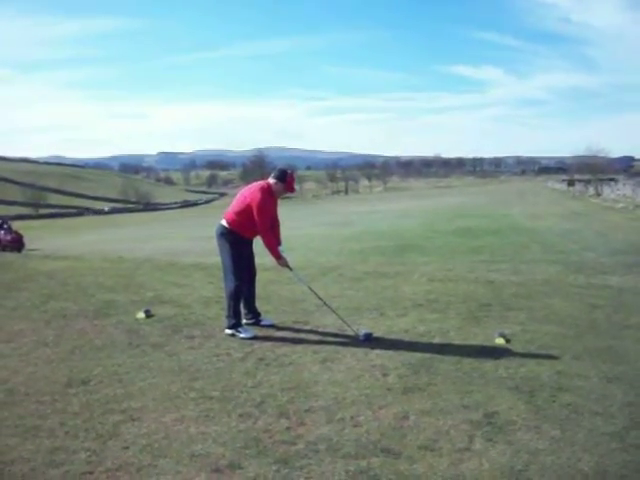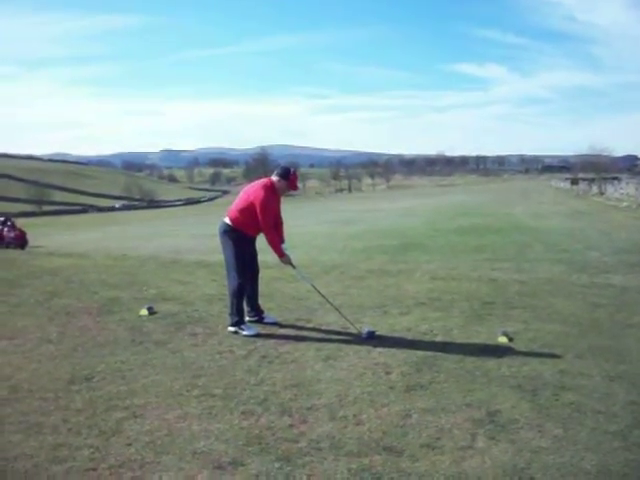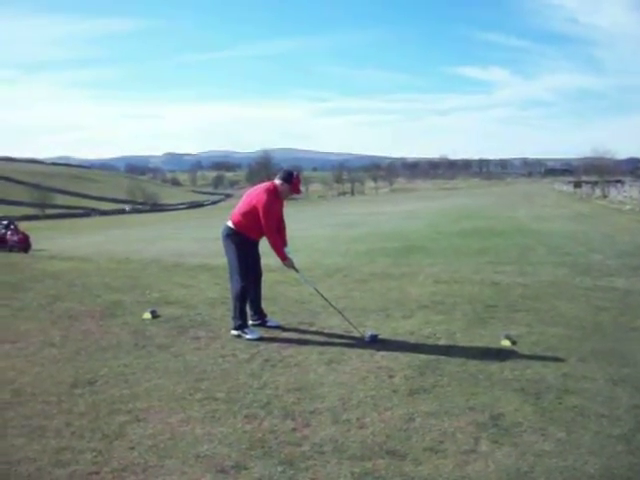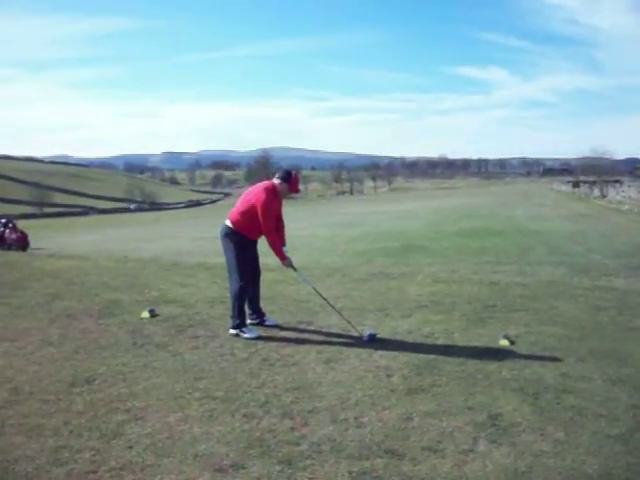
dt=0.2s
person 1, frame 1
left shoulder: (270, 194)
right shoulder: (260, 196)
left elbow: (274, 223)
right elbow: (264, 231)
left wrist: (279, 247)
right wrist: (278, 257)
left hip: (243, 236)
right hip: (230, 235)
left knee: (249, 276)
right knee: (236, 280)
left ankle: (251, 315)
right ankle: (233, 325)
person 1, frame 2
left shoulder: (273, 191)
right shoulder: (263, 194)
left elbow: (277, 221)
right elbow: (268, 229)
left wrist: (282, 245)
right wrist: (281, 254)
left hip: (246, 233)
right hip: (232, 233)
left knee: (252, 274)
right knee: (239, 277)
left ankle: (254, 313)
right ankle: (236, 322)
person 1, frame 3
left shoulder: (276, 195)
right shoulder: (266, 197)
left elbow: (279, 224)
right elbow: (270, 232)
left wrist: (285, 249)
right wrist: (284, 258)
left hip: (248, 237)
right hip: (235, 236)
left knee: (255, 277)
right knee: (242, 281)
left ankle: (257, 317)
right ankle: (239, 326)
person 1, frame 4
left shoulder: (275, 194)
right shoulder: (264, 196)
left elbow: (278, 223)
right elbow: (269, 232)
left wrist: (283, 248)
right wrist: (282, 257)
left hip: (247, 236)
right hip: (234, 235)
left knee: (253, 276)
right knee: (240, 280)
left ankle: (255, 315)
right ankle: (237, 325)
